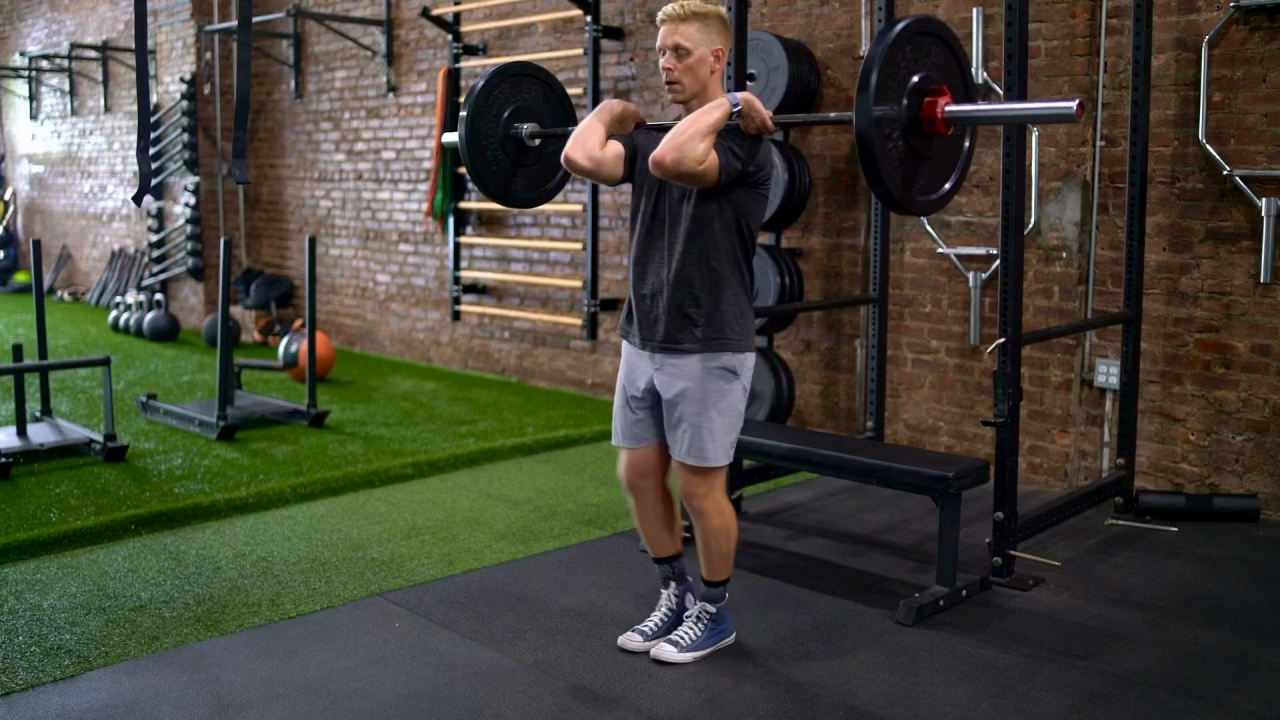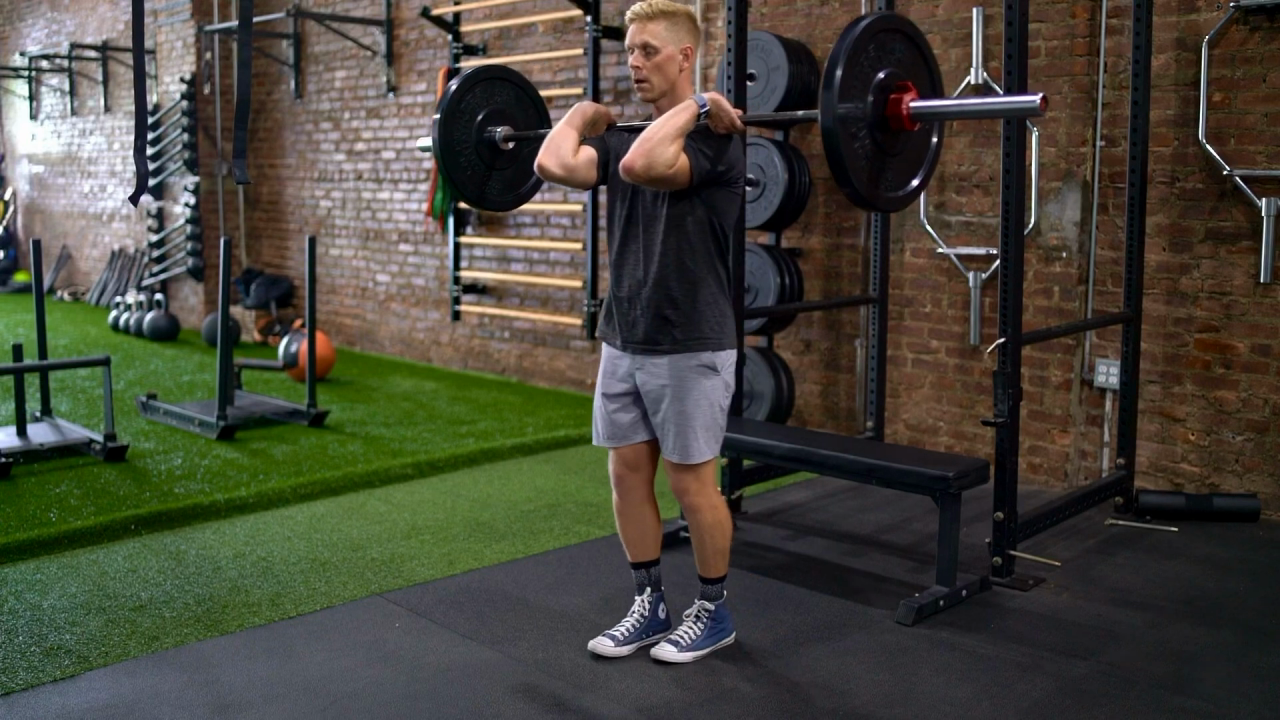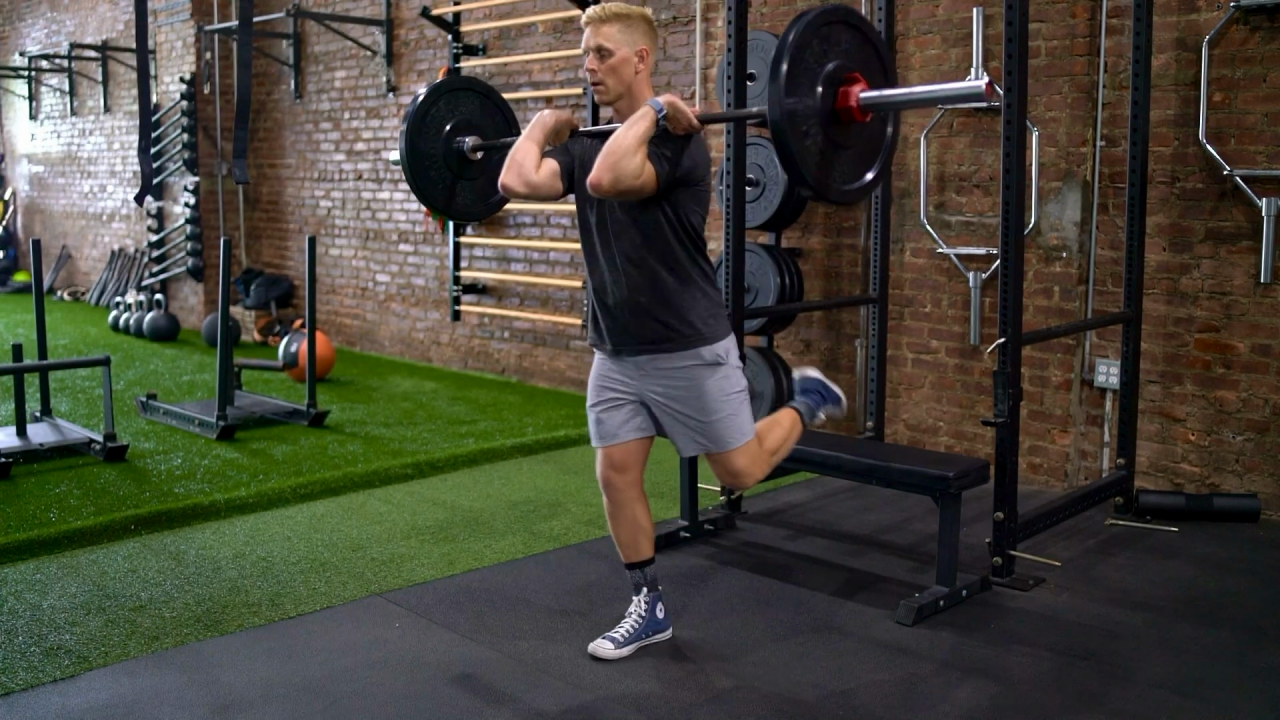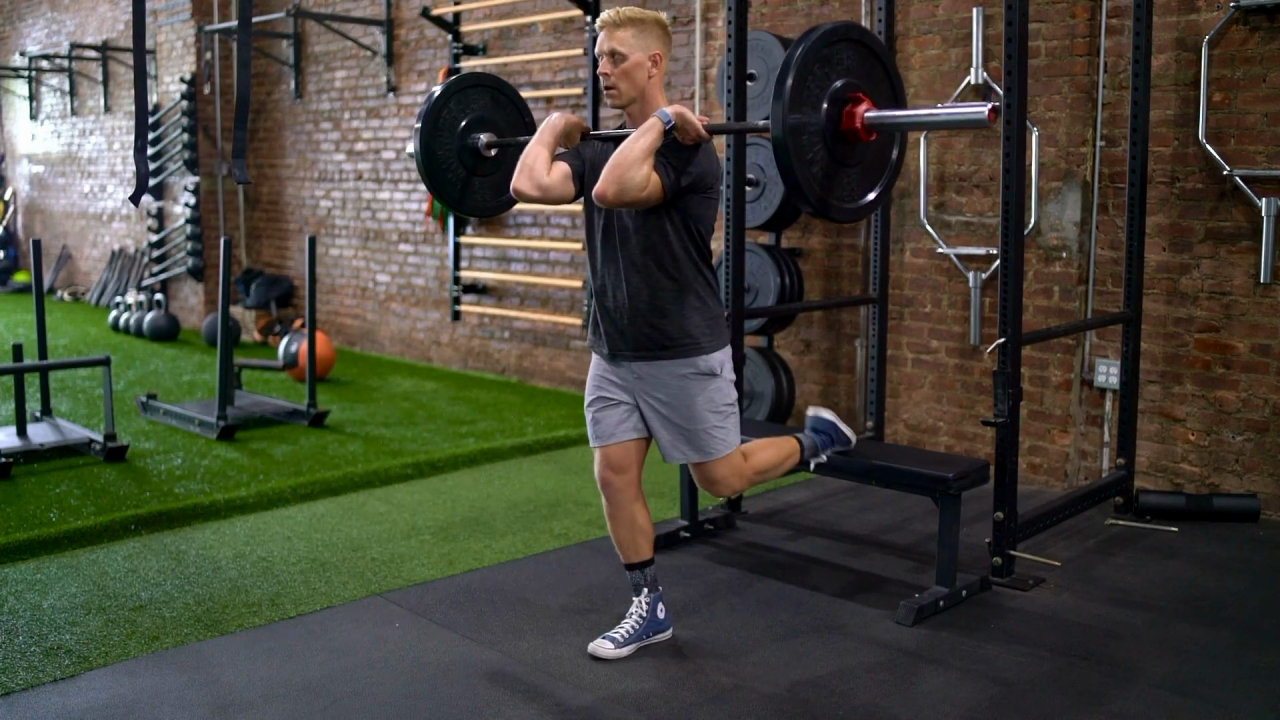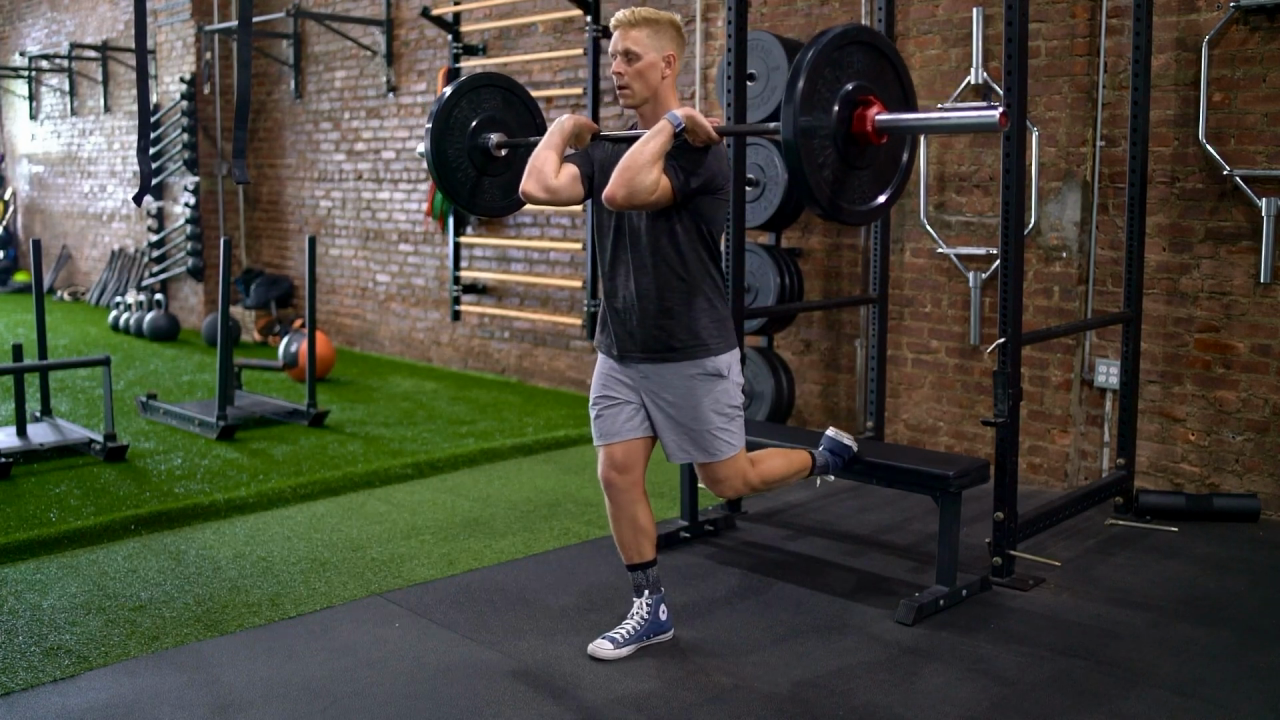
dt=1s
person 1, frame 1
left shoulder: (741, 143)
right shoulder: (647, 137)
left elbow: (672, 160)
right elbow: (580, 158)
left wrist: (729, 105)
right wrist: (612, 111)
left hip: (709, 348)
right hip: (643, 340)
left knee: (699, 487)
right knee: (638, 477)
left ankle: (713, 613)
right ankle: (676, 596)
person 1, frame 2
left shoulder: (713, 140)
right shoulder: (623, 137)
left elbow: (642, 166)
right elbow: (554, 164)
left wrist: (695, 106)
right wrist: (585, 113)
left hip: (691, 346)
right hip: (624, 340)
left knee: (691, 483)
right knee: (627, 474)
left ankle: (712, 612)
right ankle: (649, 607)
person 1, frame 3
left shoulder: (676, 142)
right shoulder: (587, 146)
left elbow: (609, 180)
right elbow: (517, 180)
left wrist: (652, 111)
right wrist: (545, 125)
left hip: (688, 345)
right hip: (618, 349)
left knee: (742, 468)
right knee: (616, 477)
left ankle: (806, 402)
right ankle: (648, 608)
person 1, frame 4
left shoulder: (687, 152)
right shoulder: (598, 148)
left elbow: (613, 190)
right elbow: (528, 185)
left wrist: (659, 121)
right wrist: (554, 127)
left hip: (683, 351)
right hip: (614, 350)
left knee: (723, 479)
right knee: (614, 476)
left ankle: (816, 437)
right ankle: (649, 609)
person 1, frame 5
left shoulder: (698, 152)
right shoulder: (608, 151)
left elbow: (623, 193)
right elbow: (538, 188)
left wrist: (671, 124)
right wrist: (563, 129)
left hip: (691, 353)
right hip: (621, 351)
left knee: (729, 480)
right knee: (618, 476)
left ankle: (827, 454)
right ankle: (650, 609)
